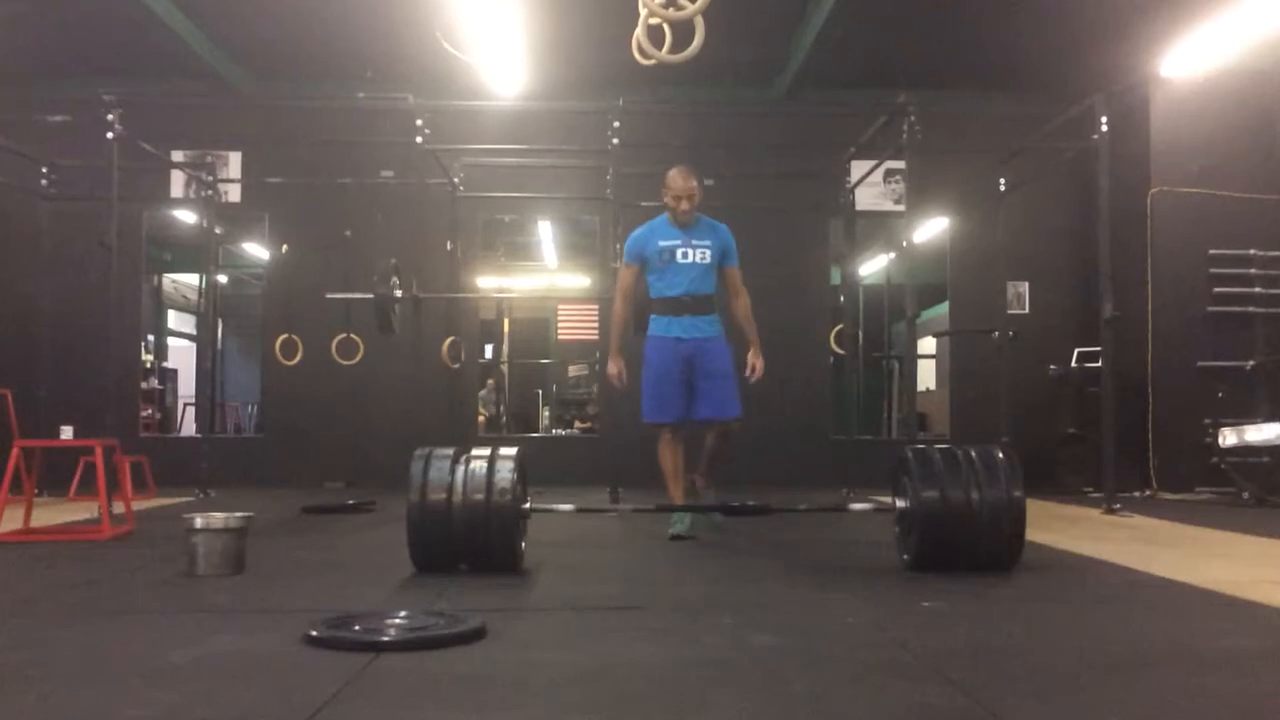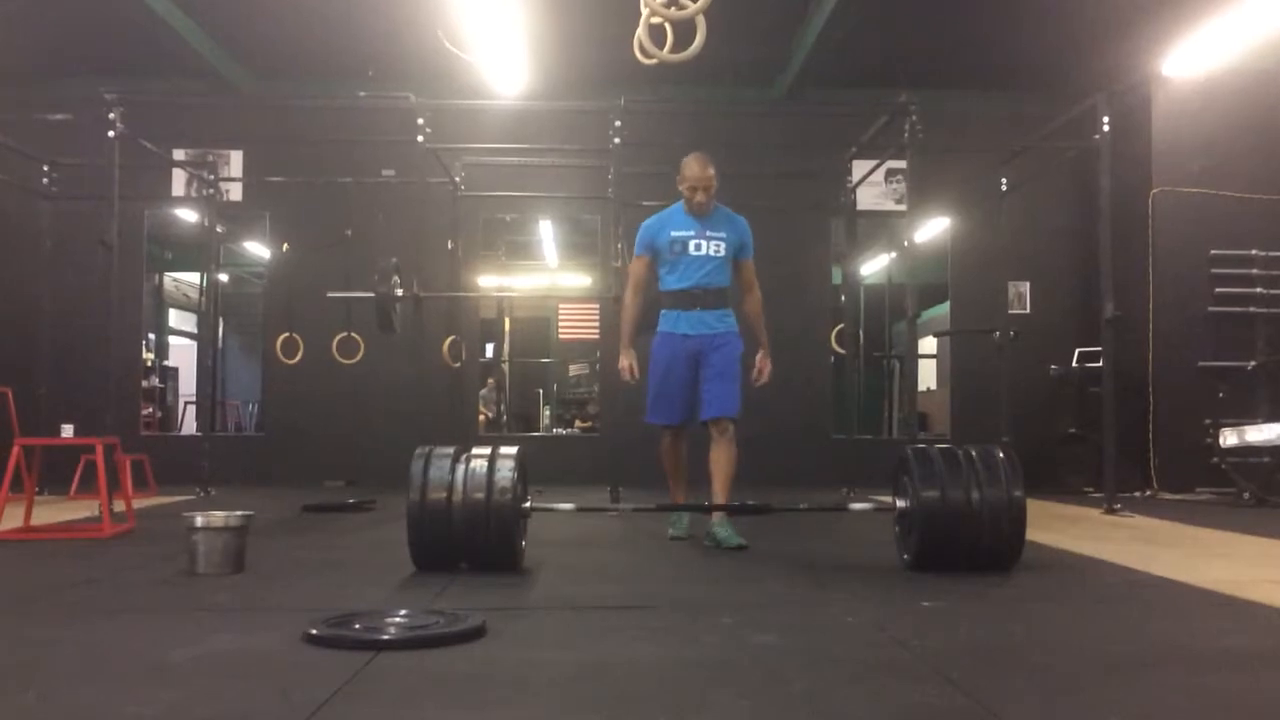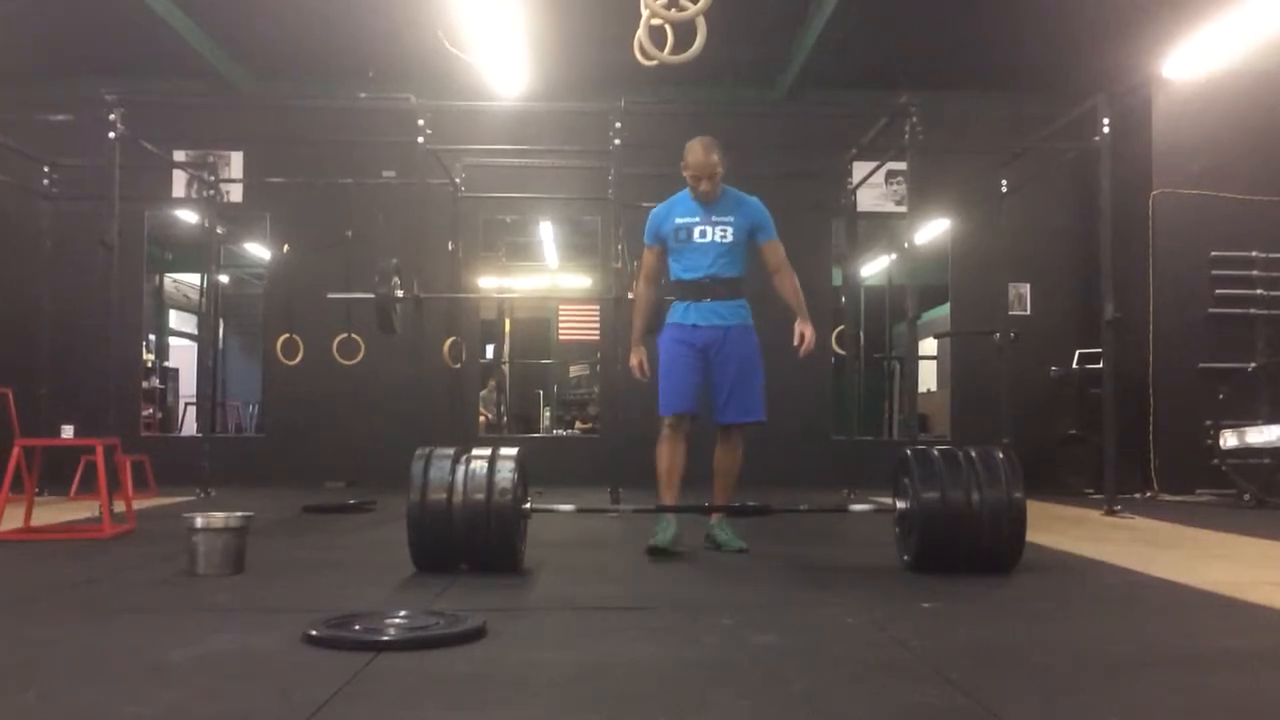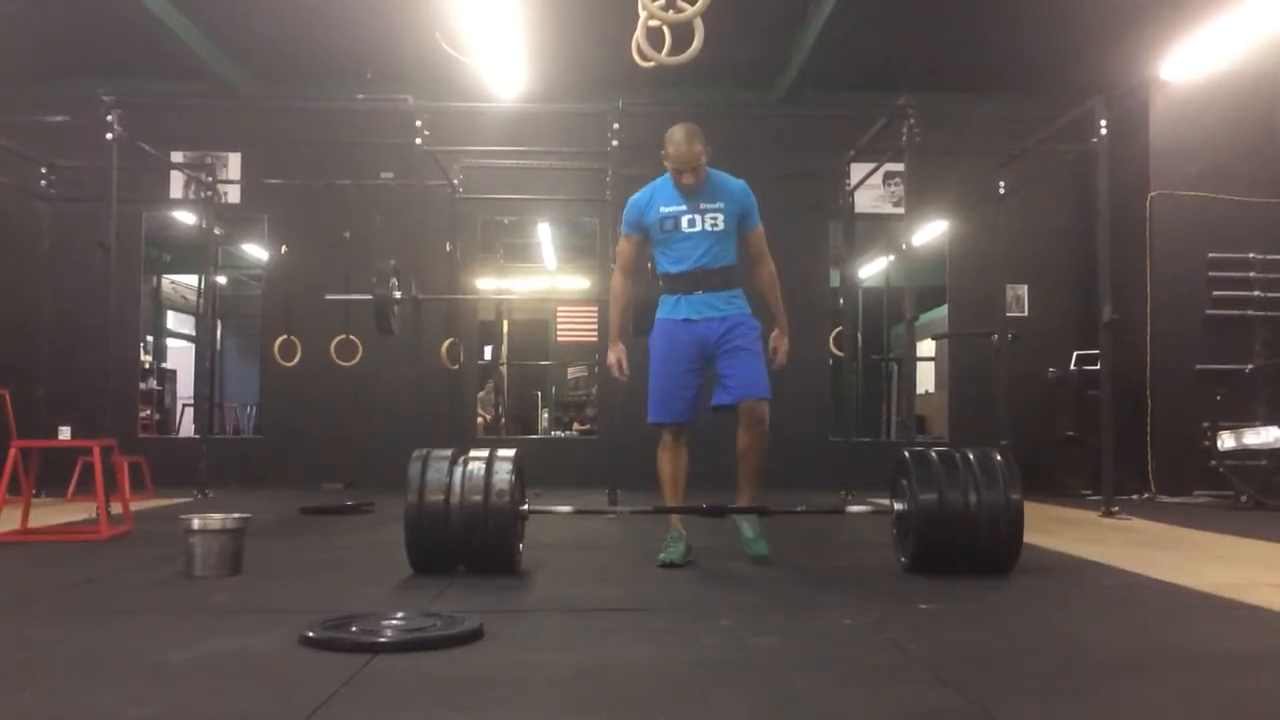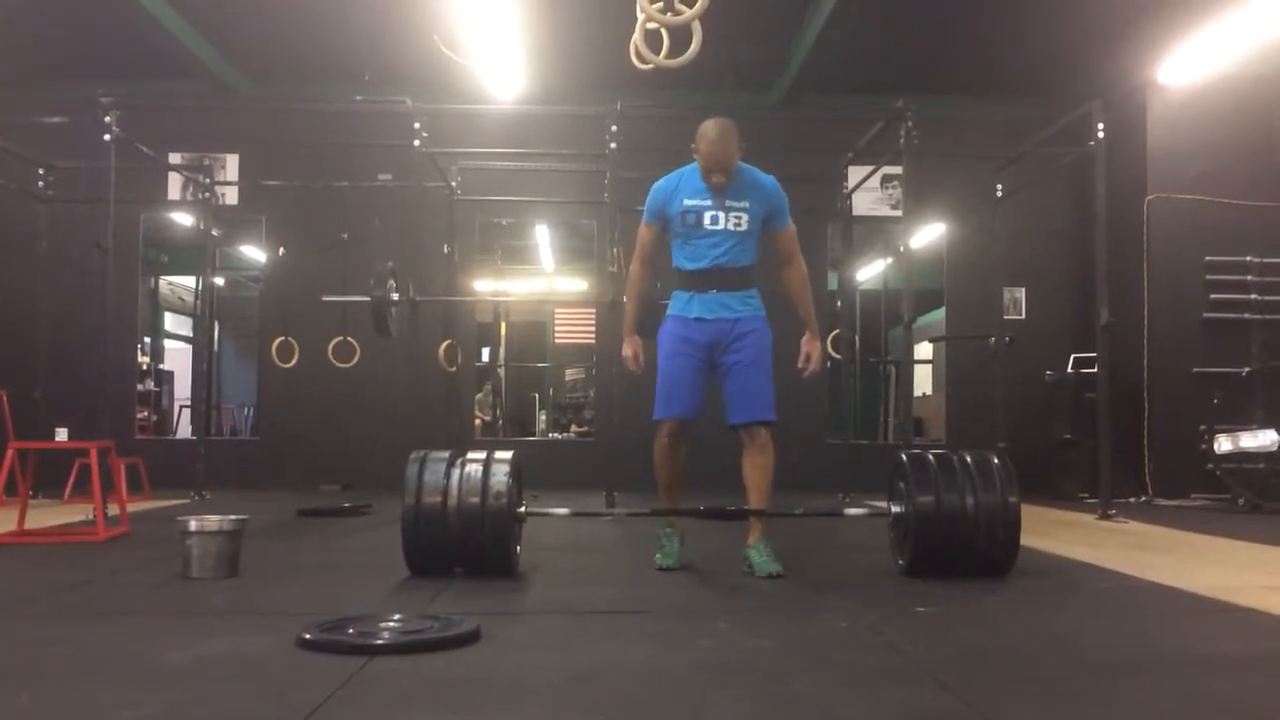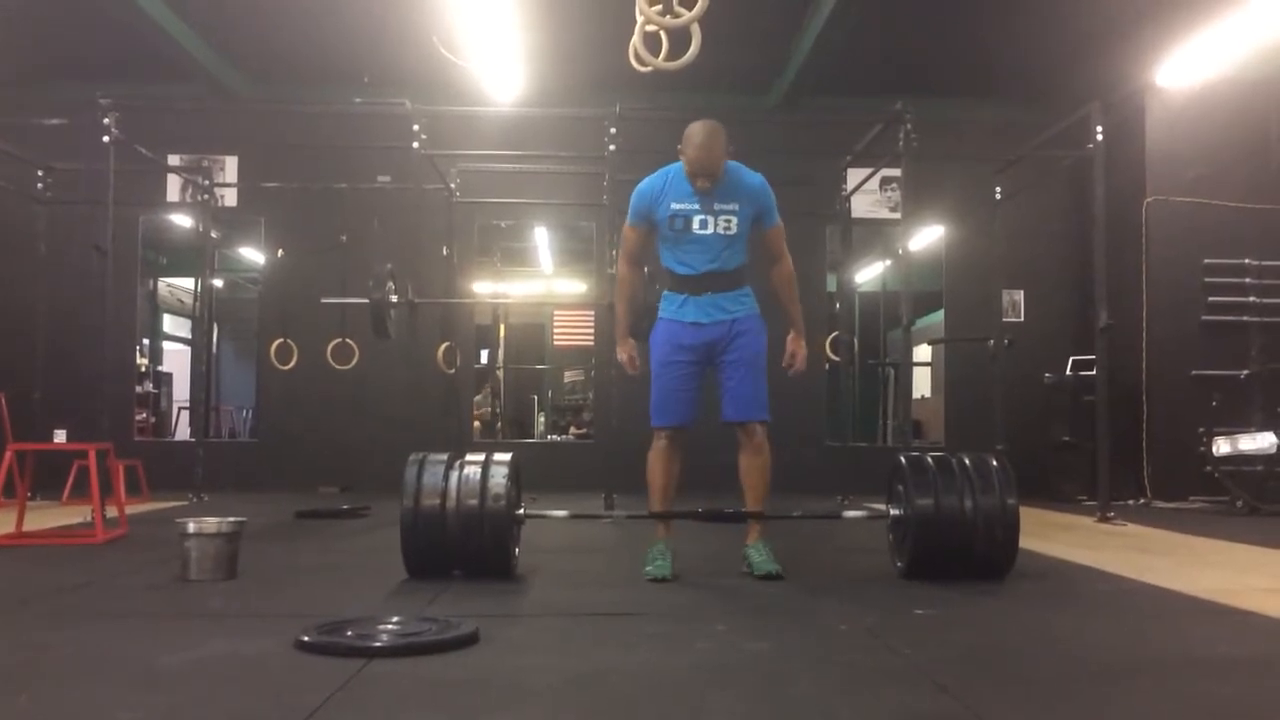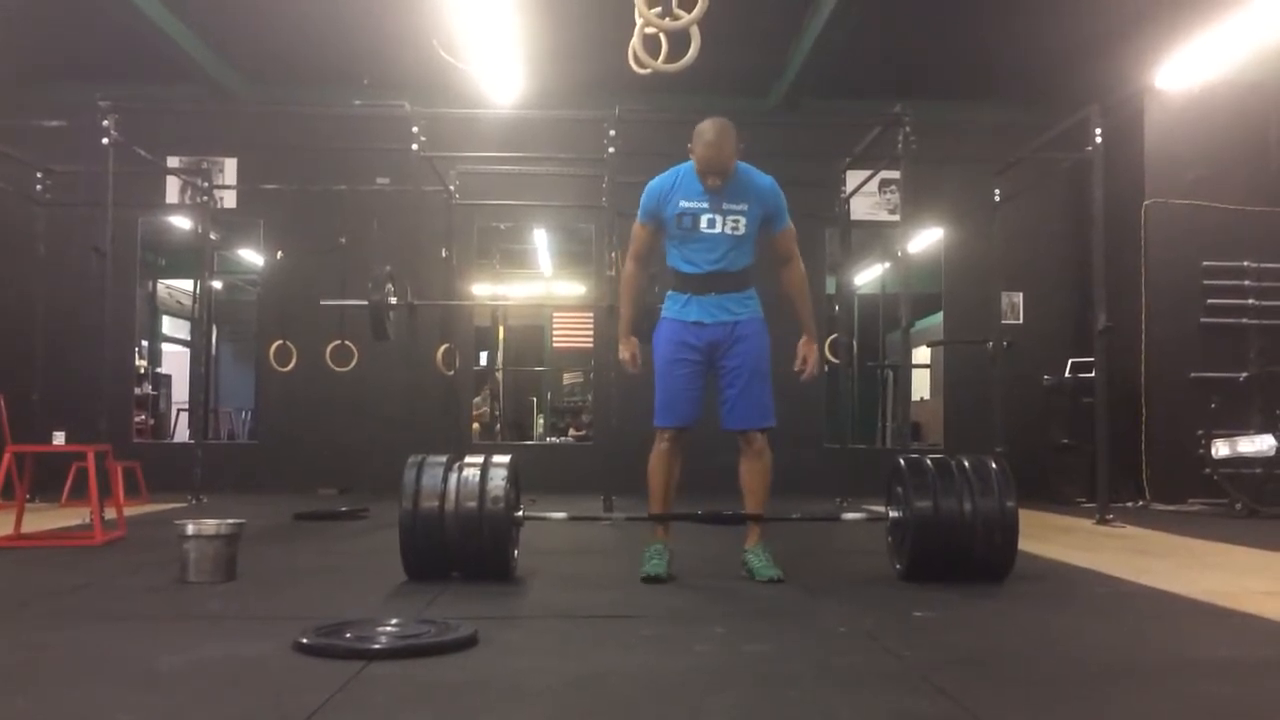
dt=0.4s
person 1, frame 1
left shoulder: (720, 235)
right shoulder: (642, 238)
left elbow: (737, 294)
right elbow: (623, 298)
left wrist: (755, 346)
right wrist: (614, 353)
left hip: (709, 336)
right hip: (664, 337)
left knee: (723, 421)
right knee: (670, 426)
left ankle: (701, 479)
right ankle: (679, 510)
person 1, frame 2
left shoulder: (736, 227)
right shoulder: (655, 227)
left elbow: (750, 291)
right elbow: (634, 290)
left wrist: (764, 347)
right wrist: (625, 347)
left hip: (722, 334)
right hip: (673, 332)
left knee: (722, 423)
right knee: (672, 427)
left ankle: (719, 518)
right ankle: (680, 505)
person 1, frame 3
left shoulder: (750, 210)
right shoulder: (662, 215)
left elbow: (779, 268)
right elbow: (647, 282)
left wrist: (802, 317)
right wrist: (636, 341)
left hip: (734, 326)
right hip: (682, 325)
left knee: (732, 427)
right knee: (675, 420)
left ankle: (717, 521)
right ankle: (667, 521)
person 1, frame 4
left shoulder: (737, 193)
right shoulder: (643, 203)
left elbow: (761, 263)
right elbow: (623, 273)
left wrist: (781, 326)
right wrist: (614, 339)
left hip: (731, 315)
right hip: (675, 320)
left knee: (754, 409)
right knee: (672, 428)
left ankle: (745, 507)
right ankle: (676, 531)
person 1, frame 5
left shoulder: (766, 190)
right shoulder: (665, 191)
left elbow: (791, 263)
right elbow: (641, 263)
left wrist: (811, 331)
right wrist: (629, 331)
left hip: (744, 318)
right hip: (685, 317)
left knee: (755, 428)
right knee: (671, 424)
left ankle: (755, 541)
right ankle: (671, 529)
person 1, frame 6
left shoulder: (754, 189)
right shoulder: (651, 191)
left elbow: (779, 260)
right elbow: (630, 263)
left wrist: (798, 331)
right wrist: (623, 335)
left hip: (738, 318)
right hip: (677, 320)
left knee: (752, 428)
right knee: (667, 432)
left ankle: (754, 541)
right ankle: (661, 543)
person 1, frame 7
left shoulder: (764, 191)
right shoulder: (661, 189)
left elbow: (790, 263)
right elbow: (636, 262)
left wrist: (809, 334)
right wrist: (625, 332)
left hip: (742, 321)
right hip: (681, 321)
left knee: (753, 435)
right knee: (668, 432)
left ankle: (754, 545)
right ankle: (659, 543)
